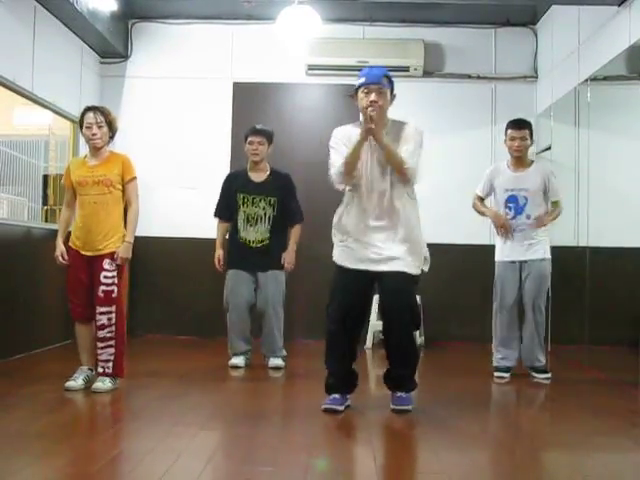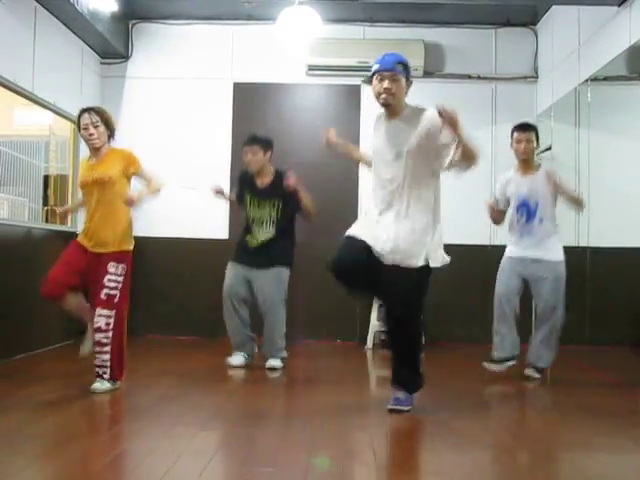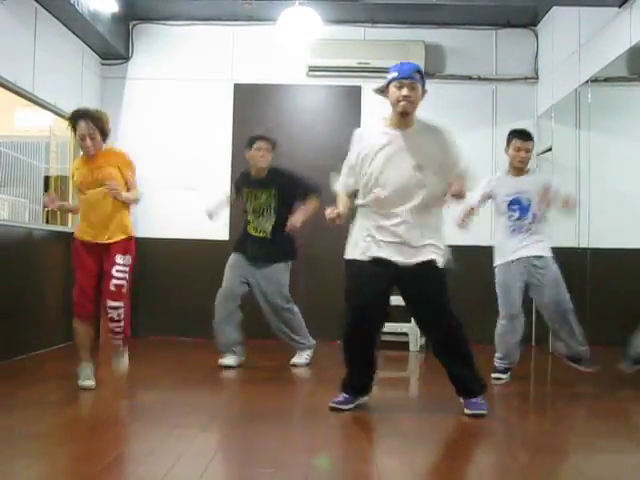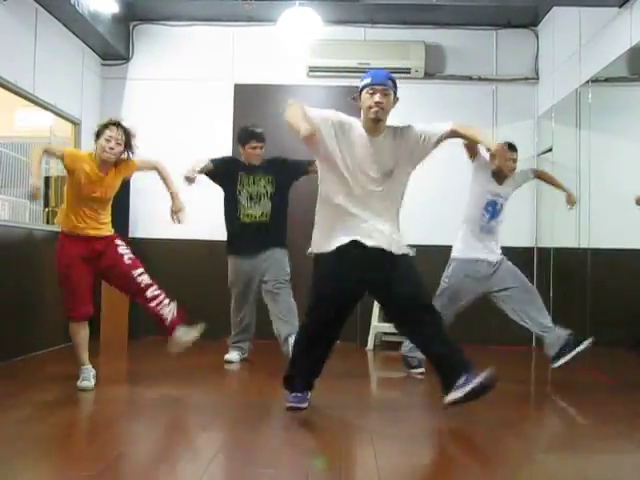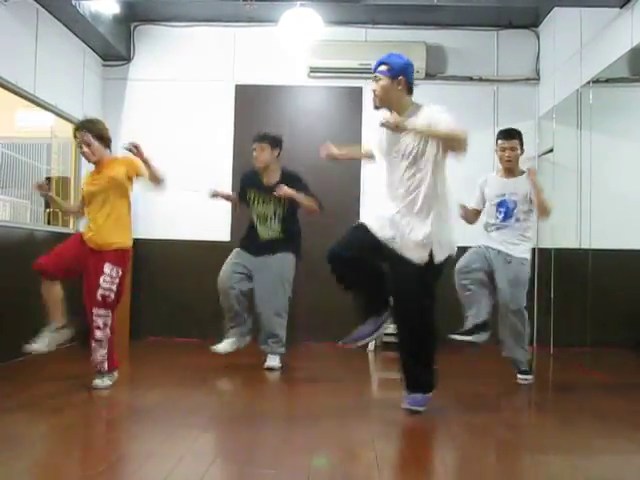
dt=0.4s
person 1, frame 1
left shoulder: (408, 132)
right shoulder: (343, 135)
left elbow: (406, 174)
right elbow: (343, 178)
left wrist: (379, 136)
right wrist: (363, 136)
left hip: (398, 247)
right hip: (353, 246)
left knee: (399, 318)
right knee: (341, 321)
left ankle: (402, 385)
right ankle: (339, 388)
person 1, frame 2
left shoulder: (430, 121)
right shoulder: (378, 124)
left elbow: (468, 161)
left wrist: (456, 129)
right wrist: (345, 148)
left hip: (414, 238)
right hip: (374, 227)
left knee: (404, 317)
right knee: (343, 265)
left ankle: (405, 386)
right ankle: (385, 296)
person 1, frame 3
left shoulder: (435, 137)
right shoulder: (365, 138)
left elbow: (455, 179)
right elbow: (346, 189)
left wrist: (457, 189)
right wrist: (340, 208)
left hip: (421, 248)
right hip: (371, 247)
left knee: (442, 324)
right knee: (360, 324)
left ankle: (471, 390)
right ankle: (355, 388)
person 1, frame 4
left shoulder: (408, 138)
right shoulder: (337, 127)
left elbow: (452, 128)
right elbow: (293, 108)
left wrist: (485, 142)
right wrist: (304, 125)
left hip: (387, 241)
right hip: (341, 241)
left knee: (417, 307)
right knee: (323, 318)
left ankle: (457, 378)
right ankle: (298, 385)
person 1, frame 5
left shoulder: (433, 117)
right shoulder: (389, 127)
left elbow: (460, 142)
left wrist: (409, 126)
right wrist: (344, 154)
left hip: (423, 233)
right hip: (386, 222)
left knee: (414, 315)
right knee: (341, 256)
left ankle: (420, 386)
right ankle: (376, 311)
person 2, frame 1
left shoulder: (122, 162)
right shoulder: (74, 167)
left elbow: (132, 205)
right elbow: (68, 207)
left wrist: (128, 242)
right wrist: (59, 240)
left hip: (110, 247)
right hip: (78, 248)
left knee: (107, 311)
right knee: (80, 310)
left ankle: (109, 372)
right ankle: (86, 369)
person 2, frame 2
left shoulder: (124, 157)
right shoulder: (84, 166)
left elbow: (154, 184)
left wrist: (139, 195)
right wrist: (72, 207)
left hip: (116, 246)
right hip: (86, 243)
left knee: (107, 310)
right knee: (53, 286)
left ankle: (109, 375)
right ankle: (93, 325)
person 2, frame 3
left shoulder: (118, 158)
right shoulder: (78, 166)
left elbow: (136, 197)
left wrist: (124, 195)
right wrist: (58, 205)
left hip: (118, 239)
right hip: (85, 241)
left knee: (115, 300)
right knee: (83, 305)
left ankle: (120, 348)
right ankle: (85, 364)
person 2, frame 4
left shoulder: (125, 166)
right shoulder: (76, 159)
left elbow: (156, 164)
right elbow: (42, 148)
left wrist: (174, 196)
right wrist: (35, 178)
left hip: (103, 238)
right hip: (72, 240)
left knee: (137, 278)
right knee: (78, 307)
left ankle: (177, 329)
right ankle: (85, 368)
person 2, frame 5
left shoulder: (125, 163)
right shoulder: (88, 179)
left elbow: (158, 181)
right elbow: (76, 211)
left wrist: (143, 158)
right wrist: (50, 196)
left hip: (114, 248)
right hip: (85, 241)
left knee: (100, 308)
right knee: (46, 267)
left ankle: (107, 369)
right ankle: (57, 326)
person 3, frame 1
left shoulder: (543, 171)
right shoulder: (495, 172)
left elbow: (556, 206)
right elbow: (476, 201)
left wrist: (547, 218)
right wrist: (491, 214)
left hip: (537, 252)
right hip: (506, 253)
left knee: (535, 307)
right knee: (504, 308)
left ankle: (535, 362)
right ankle: (503, 361)
person 3, frame 2
left shoulder: (550, 175)
right shoulder: (506, 180)
left elbow: (579, 205)
right elbow: (498, 219)
left wrist: (561, 188)
right wrist: (493, 211)
left hip: (548, 256)
right hip: (516, 254)
left knee: (550, 309)
right knee: (504, 296)
left ankle: (538, 360)
right ankle: (504, 353)
person 3, frame 3
left shoulder: (539, 179)
right shoulder: (495, 182)
left elbow: (567, 203)
right elbow: (475, 205)
left wrist: (555, 199)
right wrist: (468, 213)
left hip: (538, 255)
right hip: (507, 258)
left knee: (559, 305)
right knee: (510, 312)
left ankle: (573, 350)
right ankle: (504, 362)
person 3, frame 4
left shoulder: (512, 180)
right shoulder: (481, 168)
left elbow: (538, 172)
right elbow: (470, 144)
left wrist: (566, 191)
left hip: (494, 259)
right hip: (467, 259)
left knee: (524, 297)
right knee: (443, 306)
left ankle: (557, 343)
right ankle: (412, 352)
person 3, frame 5
left shoulder: (530, 181)
right shoulder: (486, 182)
left elbow: (544, 213)
right elbow: (473, 217)
left wrist: (534, 183)
right wrist: (464, 213)
left hip: (517, 254)
right hip: (488, 246)
left knee: (513, 306)
right knee: (464, 269)
left ankle: (520, 360)
right ankle: (477, 322)
person 4, frame 1
left shoulder: (283, 181)
right shoulder: (233, 180)
left elbow: (295, 221)
right elbow: (224, 218)
left wrist: (291, 250)
right wrist: (219, 247)
left hip: (272, 259)
right hip: (239, 258)
left knee: (272, 306)
right knee: (236, 305)
left ankle: (274, 353)
right ankle: (240, 351)
person 4, frame 2
left shoulder: (287, 183)
right shoulder: (244, 179)
left elbow: (309, 212)
left wrist: (298, 188)
right wrist: (226, 196)
left hip: (276, 260)
right hip: (245, 256)
left knee: (272, 303)
right knee: (232, 294)
left ankle: (275, 354)
right ankle: (242, 349)
person 4, frame 3
left shoulder: (281, 176)
right shoulder: (243, 178)
left elbow: (313, 198)
left wrist: (300, 216)
right wrist: (219, 206)
left hip: (275, 255)
right hip: (245, 252)
left knee: (278, 303)
right knee: (227, 296)
left ankle: (304, 346)
right ankle: (232, 349)
person 4, frame 4
left shoulder: (278, 166)
right shoulder: (228, 166)
left elbow: (312, 167)
right elbow: (205, 165)
right wrist: (192, 171)
left hip: (273, 246)
right hip: (240, 247)
left knee: (278, 288)
right knee: (241, 296)
left ankle: (290, 339)
right ankle: (239, 345)
person 4, frame 5
left shoulder: (292, 179)
right shoulder: (248, 178)
left elbow: (314, 208)
left wrist: (294, 194)
right wrist: (224, 195)
left hip: (281, 251)
right hip: (250, 248)
left knee: (275, 301)
right knee: (226, 282)
left ankle: (274, 350)
right ankle: (237, 333)
